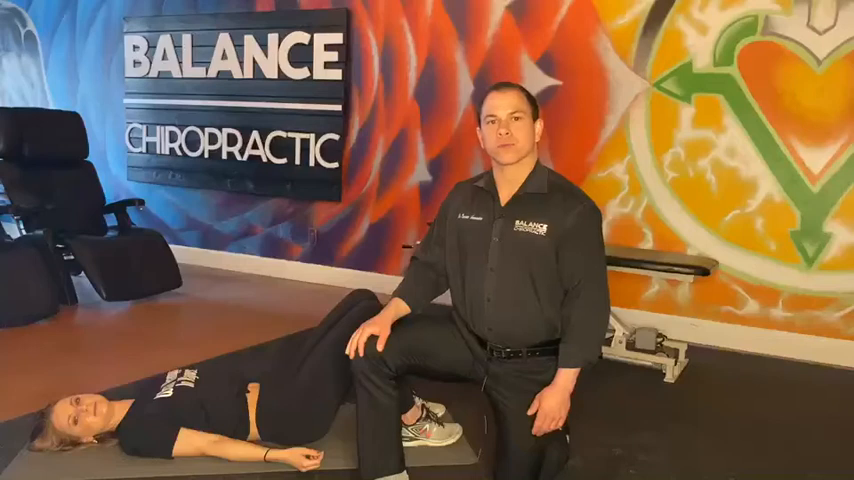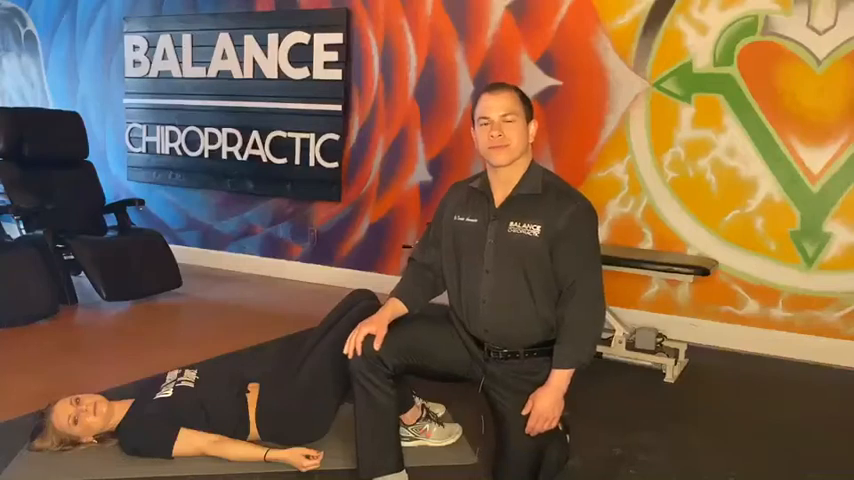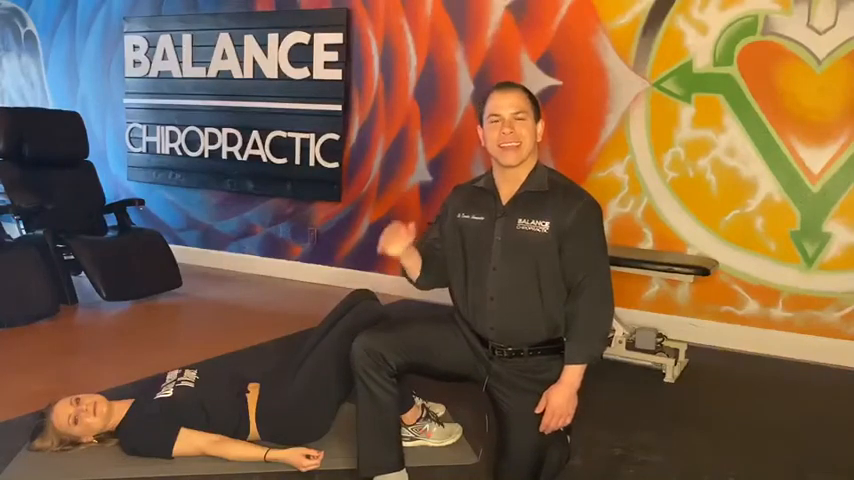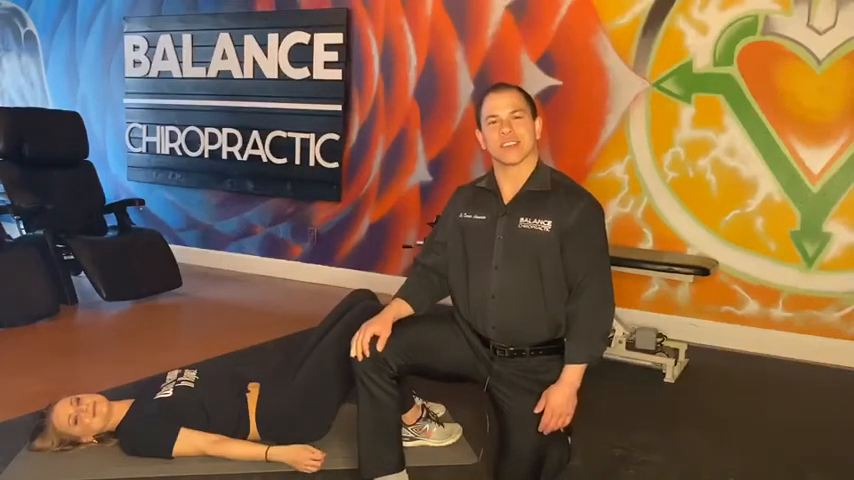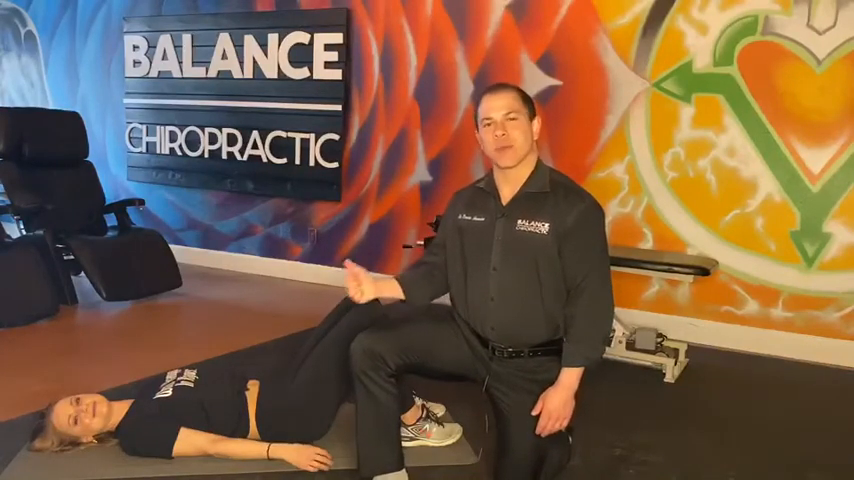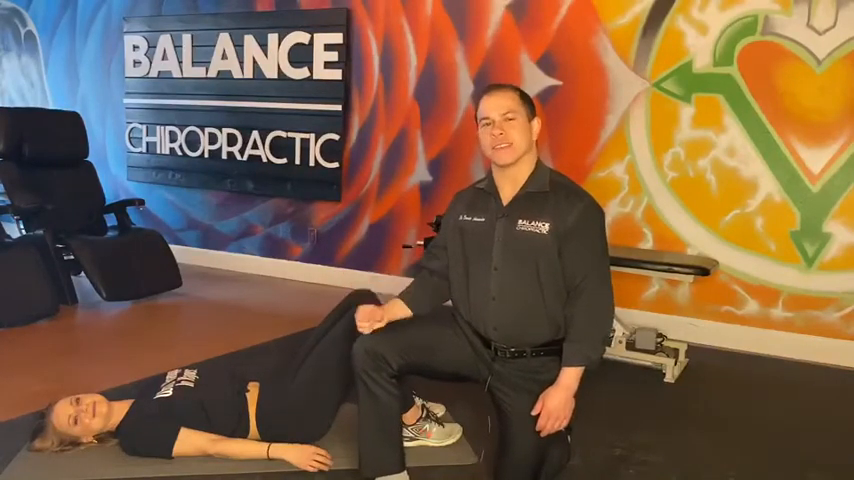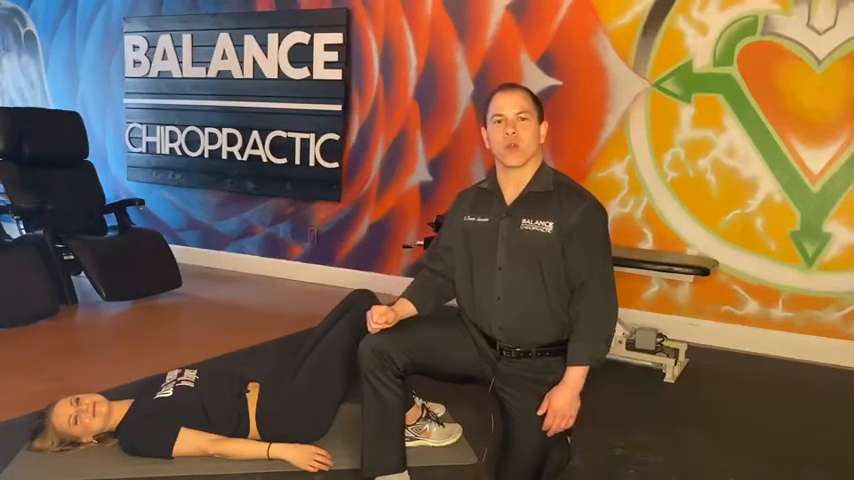
dt=0.7s
person 1, frame 1
left shoulder: (150, 393)
right shoulder: (138, 435)
right elbow: (213, 443)
right wrist: (280, 454)
left hip: (267, 384)
right hip: (284, 415)
left knee: (362, 298)
right knee: (367, 313)
left ankle: (402, 399)
right ankle: (412, 420)
person 1, frame 2
left shoulder: (150, 391)
right shoulder: (138, 435)
right elbow: (213, 443)
right wrist: (280, 454)
left hip: (268, 386)
right hip: (285, 416)
left knee: (363, 300)
right knee: (368, 315)
left ankle: (401, 399)
right ankle: (412, 420)
person 1, frame 3
left shoulder: (151, 393)
right shoulder: (139, 435)
right elbow: (212, 444)
right wrist: (280, 455)
left hip: (268, 389)
right hip: (285, 417)
left knee: (362, 299)
right knee: (369, 315)
left ankle: (403, 401)
right ankle: (413, 421)
person 1, frame 4
left shoulder: (151, 391)
right shoulder: (138, 435)
right elbow: (212, 444)
right wrist: (280, 452)
left hip: (271, 390)
right hip: (286, 416)
left knee: (362, 299)
right knee: (368, 315)
left ankle: (401, 401)
right ankle: (414, 422)
person 1, frame 5
left shoulder: (151, 392)
right shoulder: (138, 434)
right elbow: (211, 444)
right wrist: (282, 450)
left hip: (268, 388)
right hip: (284, 417)
left knee: (361, 299)
right knee: (367, 316)
left ankle: (404, 402)
right ankle: (413, 423)
person 1, frame 6
left shoulder: (149, 393)
right shoulder: (138, 435)
right elbow: (212, 445)
right wrist: (281, 450)
left hip: (269, 390)
right hip: (285, 416)
left knee: (362, 302)
left ankle: (402, 400)
person 1, frame 7
left shoulder: (149, 394)
right shoulder: (138, 434)
right elbow: (212, 445)
right wrist: (282, 450)
left hip: (268, 390)
right hip: (284, 418)
left knee: (361, 299)
right knee: (365, 315)
person 2, frame 1
left shoulder: (573, 209)
right shoulder: (462, 198)
left elbow: (587, 304)
right elbow: (430, 268)
left wrist: (562, 387)
right wrist: (387, 315)
left hip: (531, 362)
right hip: (464, 339)
right knee: (371, 351)
left ankle: (554, 436)
person 2, frame 2
left shoulder: (567, 209)
right shoulder: (458, 199)
left elbow: (582, 304)
right elbow: (427, 269)
left wrist: (555, 387)
right wrist: (384, 315)
left hip: (529, 362)
right hip: (462, 340)
right knee: (368, 351)
left ankle: (552, 433)
person 2, frame 3
left shoulder: (573, 207)
right shoulder: (463, 199)
left elbow: (591, 300)
right elbow: (433, 274)
left wrist: (569, 383)
right wrist: (406, 252)
left hip: (534, 362)
right hip: (466, 339)
right knee: (370, 348)
left ankle: (553, 435)
person 2, frame 4
left shoulder: (575, 206)
right shoulder: (465, 200)
left elbow: (592, 300)
right elbow: (432, 271)
left wrist: (568, 382)
right wrist: (388, 315)
left hip: (534, 362)
right hip: (466, 338)
right knee: (372, 351)
left ankle: (553, 437)
person 2, frame 5
left shoulder: (575, 208)
right shoulder: (466, 201)
left elbow: (591, 302)
right elbow: (437, 270)
left wrist: (566, 386)
right wrist: (378, 286)
left hip: (533, 362)
right hip: (465, 338)
right knee: (370, 349)
left ankle: (553, 436)
person 2, frame 6
left shoulder: (575, 208)
right shoulder: (466, 203)
left elbow: (590, 302)
right elbow: (437, 276)
left wrist: (566, 386)
right wrist: (387, 311)
left hip: (534, 362)
right hip: (466, 338)
right knee: (372, 349)
left ankle: (552, 437)
person 2, frame 7
left shoulder: (577, 208)
right shoulder: (468, 203)
left elbow: (594, 302)
right elbow: (439, 275)
left wrist: (571, 385)
right wrist: (396, 311)
left hip: (539, 363)
right hip: (472, 340)
right knee: (378, 348)
left ankle: (554, 439)
